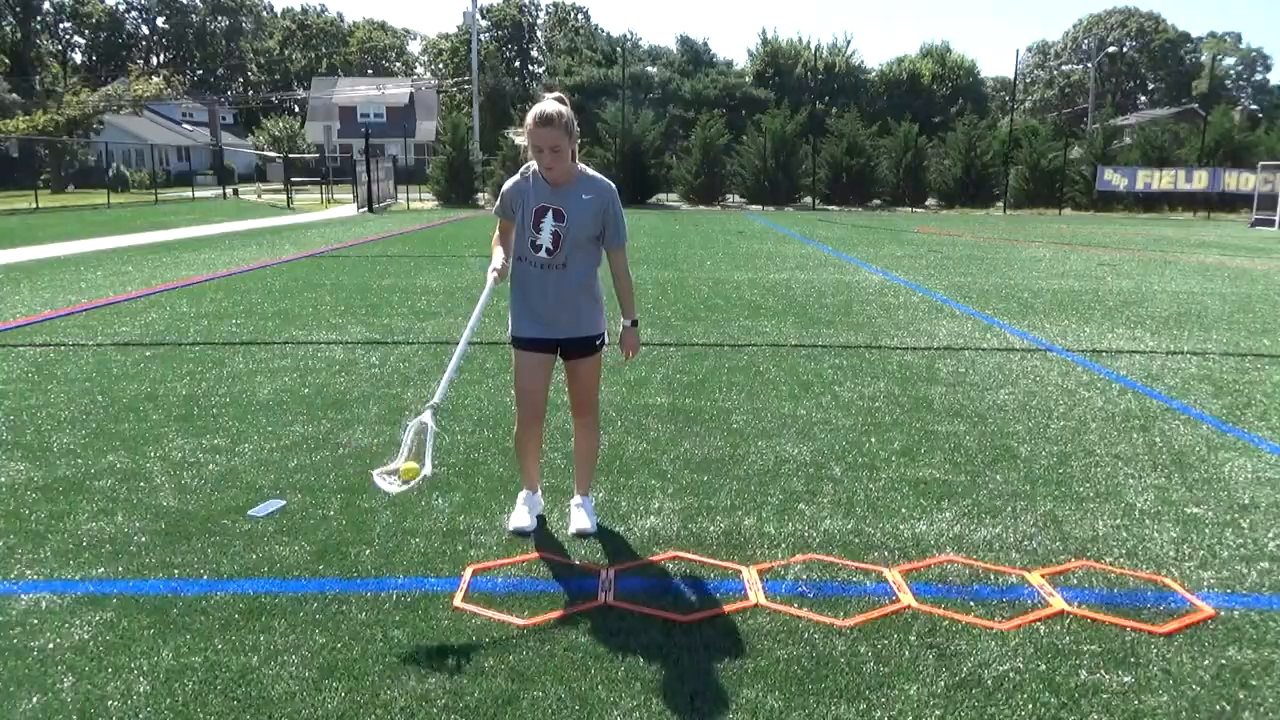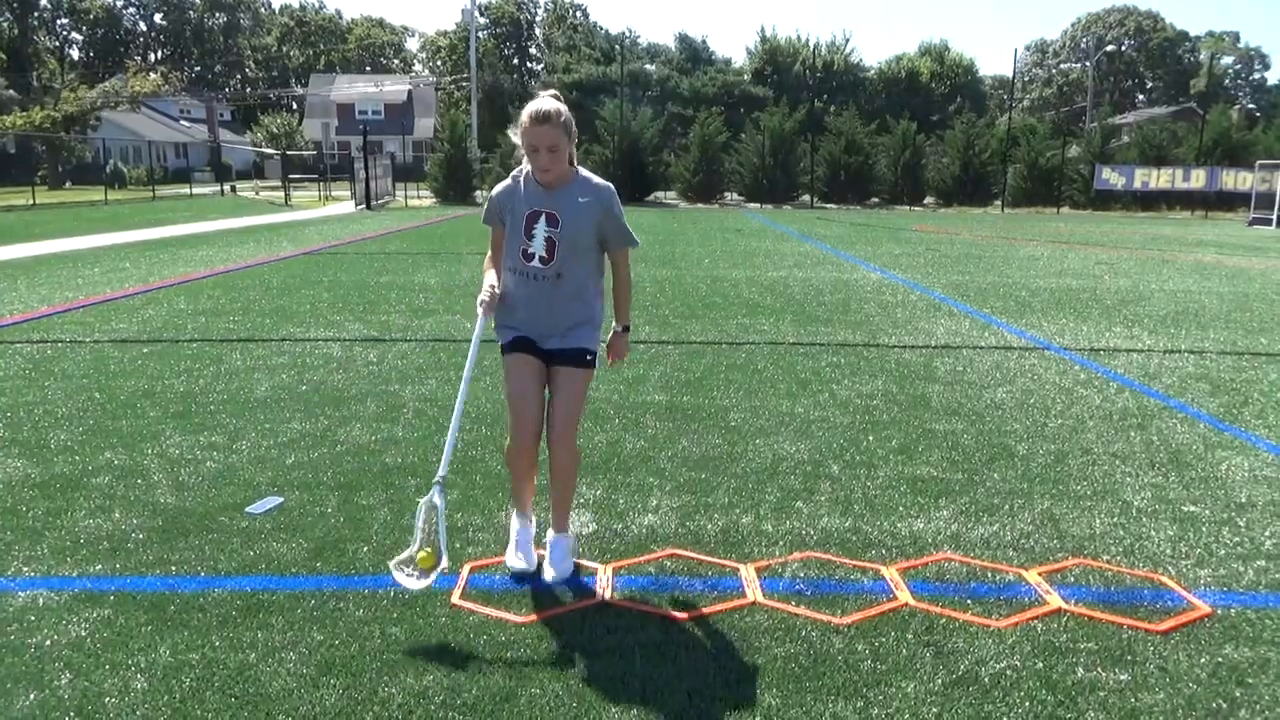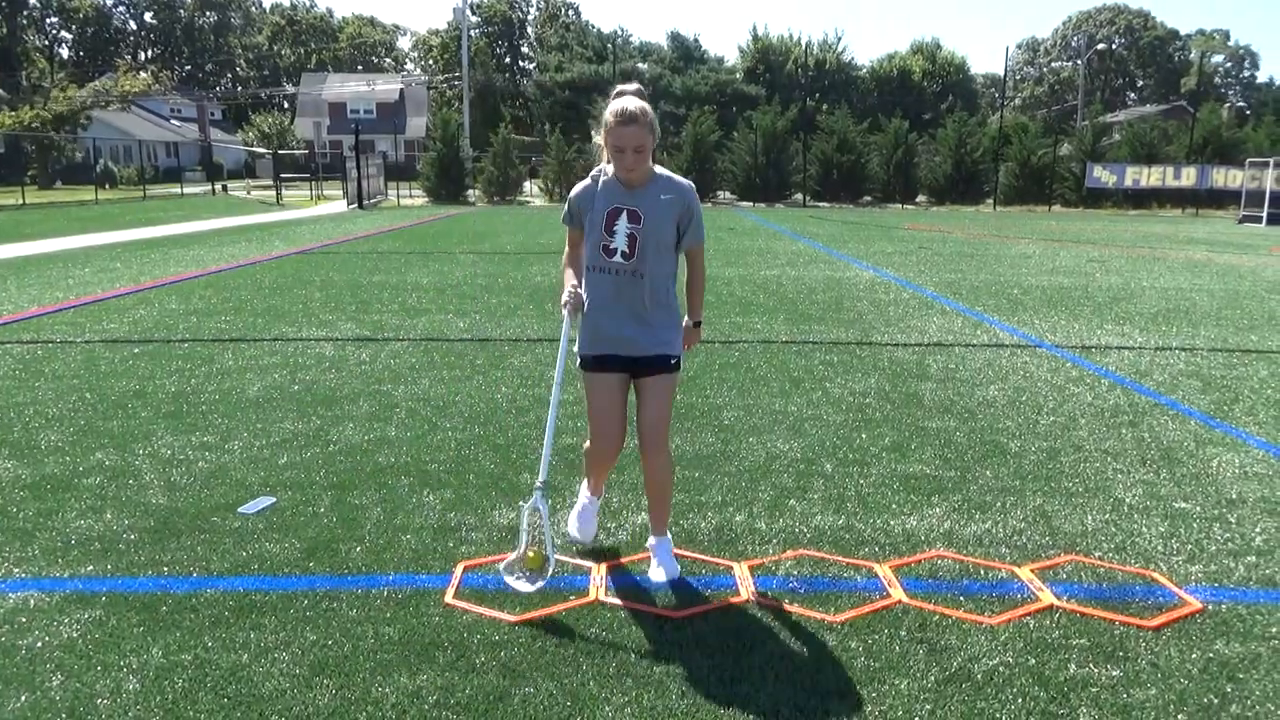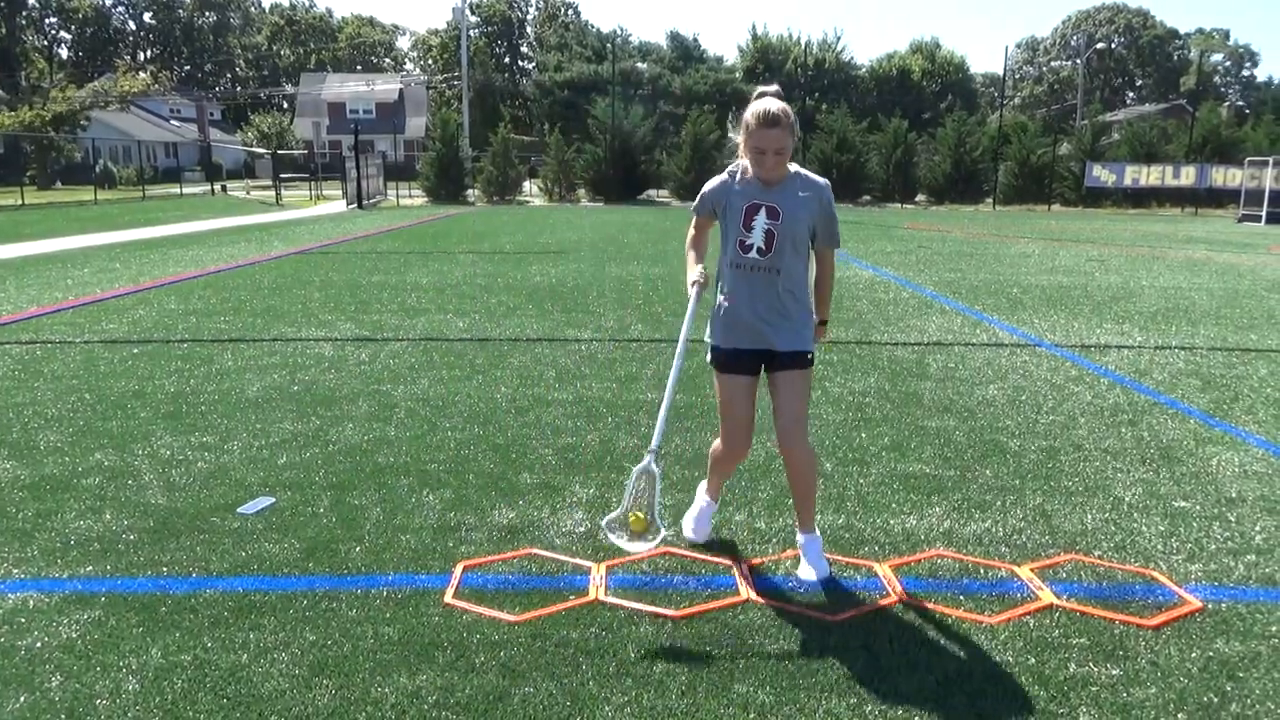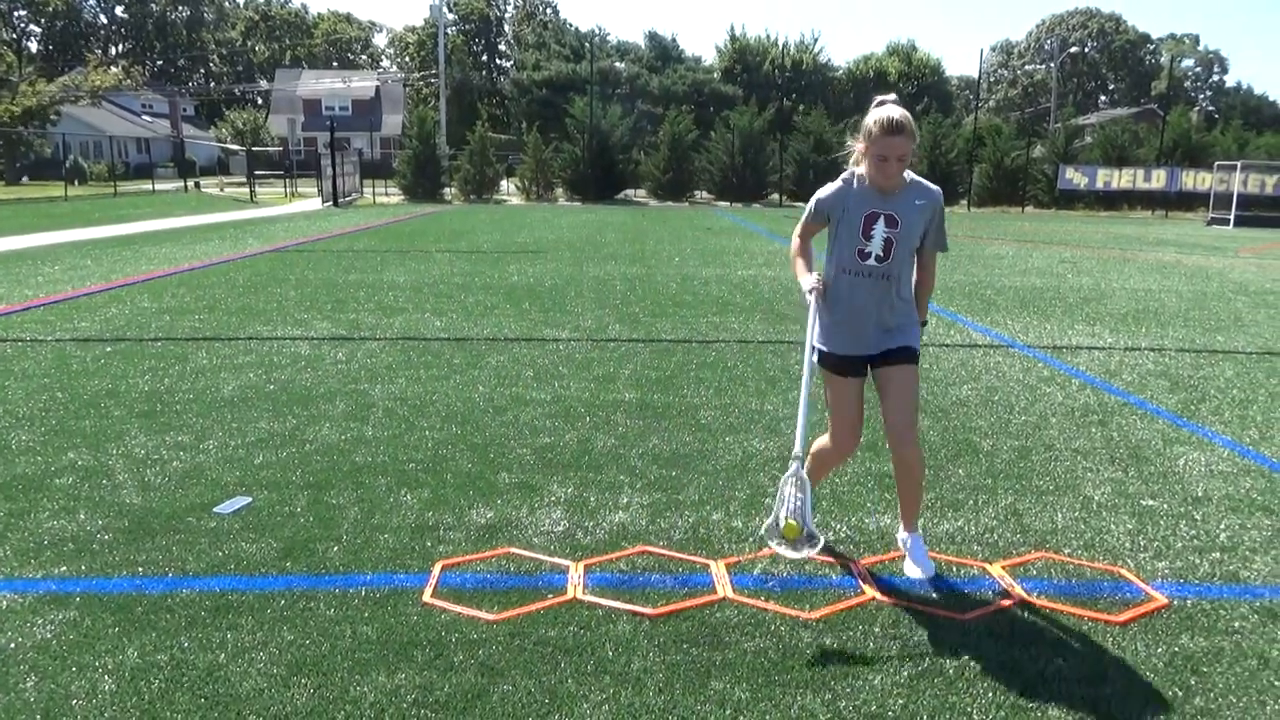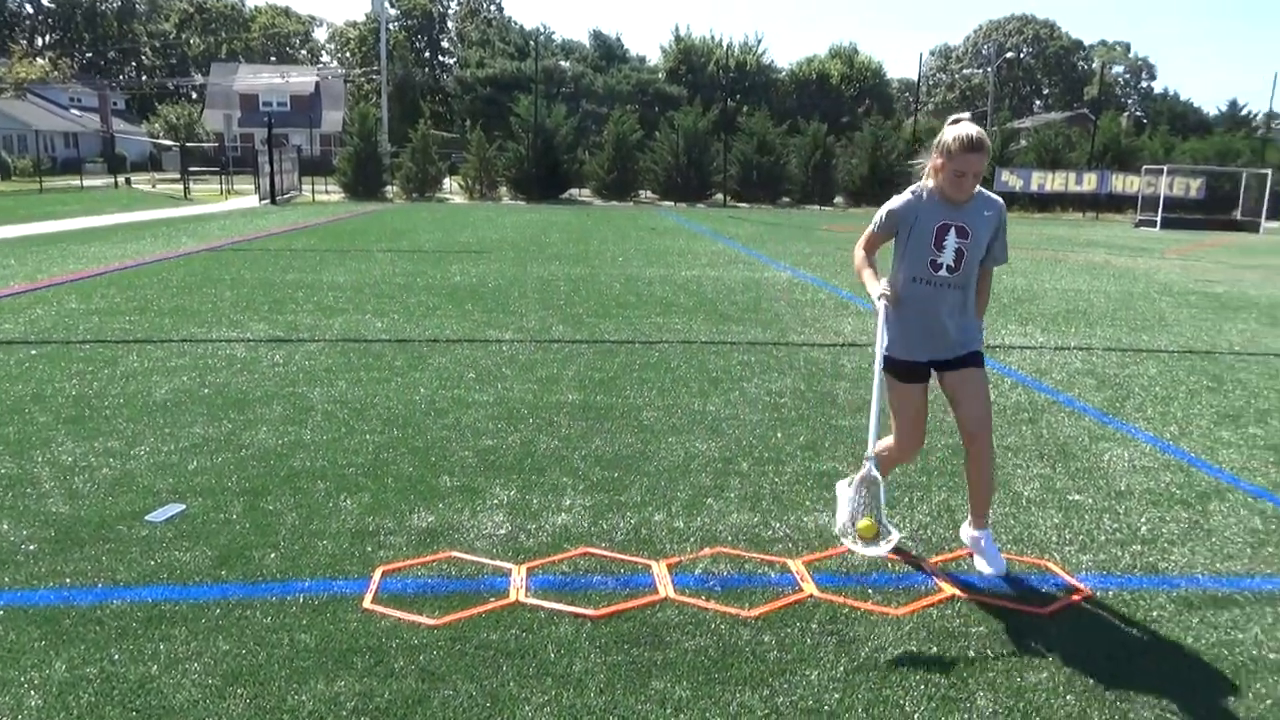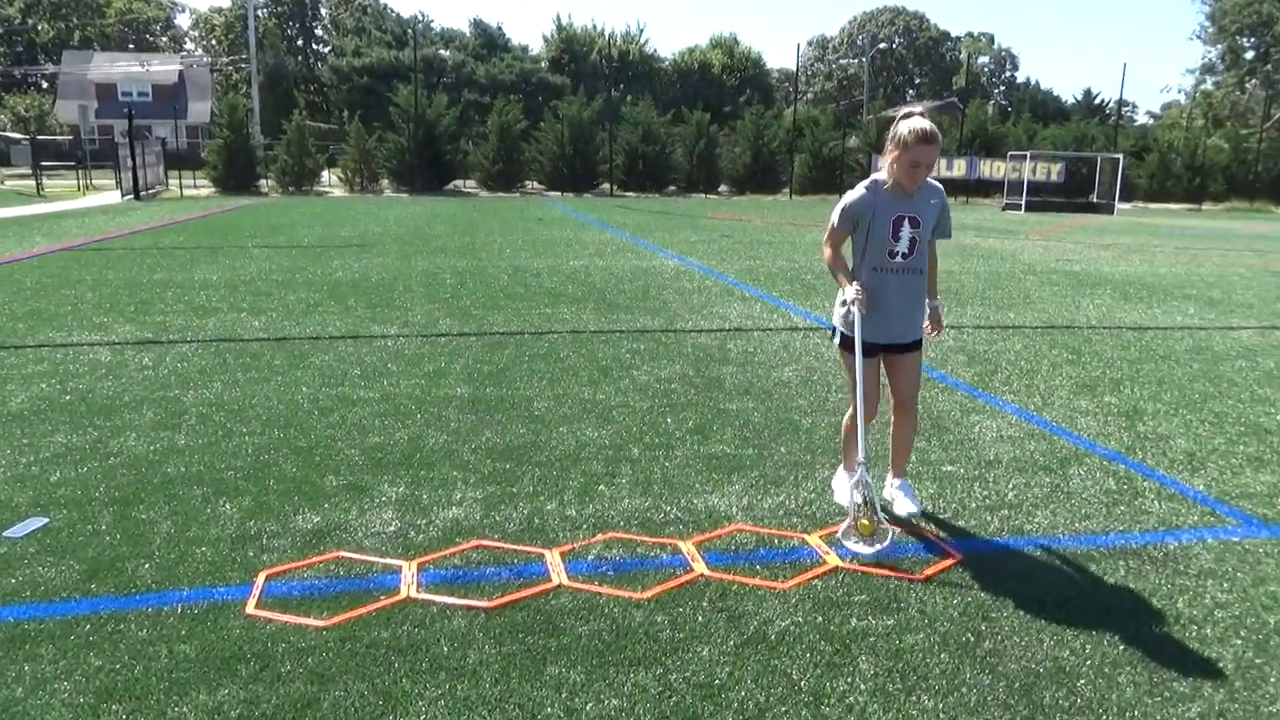
dt=0.7s
person 1, frame 1
left shoulder: (600, 193)
right shoulder: (517, 188)
left elbow: (619, 261)
right elbow: (503, 236)
left wrist: (630, 322)
right wrist: (499, 261)
left hip: (583, 322)
right hip: (530, 321)
left knee: (585, 412)
right knee: (529, 413)
left ankle: (582, 498)
right ankle: (529, 494)
person 1, frame 2
left shoulder: (599, 196)
right shoulder: (507, 195)
left elbow: (620, 264)
left wrist: (622, 328)
right wrist: (490, 283)
left hip: (576, 332)
right hip: (520, 328)
left knee: (562, 434)
right knee: (524, 436)
left ankle: (560, 534)
right ankle: (521, 518)
person 1, frame 3
left shoulder: (679, 194)
right shoulder: (586, 194)
left elbow: (695, 260)
left wrist: (693, 320)
right wrist: (571, 285)
left hip: (659, 337)
right hip: (603, 336)
left knee: (656, 444)
right knee: (606, 441)
left ankle: (659, 539)
right ankle: (591, 488)
person 1, frame 4
left shoulder: (815, 192)
right shoulder: (721, 188)
left elbow: (825, 261)
right elbow: (696, 233)
left wrist: (821, 319)
right wrist: (695, 269)
left hip: (791, 334)
right hip: (733, 331)
left knee: (794, 441)
right knee: (736, 440)
left ankle: (808, 535)
right ankle: (709, 496)
person 1, frame 5
left shoulder: (927, 198)
right shoulder: (836, 196)
right elbow: (800, 240)
left wrist: (918, 317)
right wrist: (807, 276)
left hip: (896, 334)
right hip: (840, 333)
left knee: (905, 436)
right knee: (843, 438)
left ankle: (909, 534)
person 1, frame 6
left shoulder: (993, 209)
right shoulder: (906, 206)
right elbow: (864, 249)
right wrist: (875, 284)
left hip: (959, 339)
right hip: (906, 340)
left knee: (979, 433)
right knee: (907, 444)
left ankle: (979, 530)
person 1, frame 7
left shoulder: (936, 197)
right shoulder: (862, 199)
right elbow: (830, 247)
left wrist: (933, 301)
right wrist: (847, 286)
left hip: (907, 323)
right hip: (861, 321)
left knee: (908, 408)
right knee: (865, 408)
left ankle: (898, 478)
right ankle: (847, 473)
